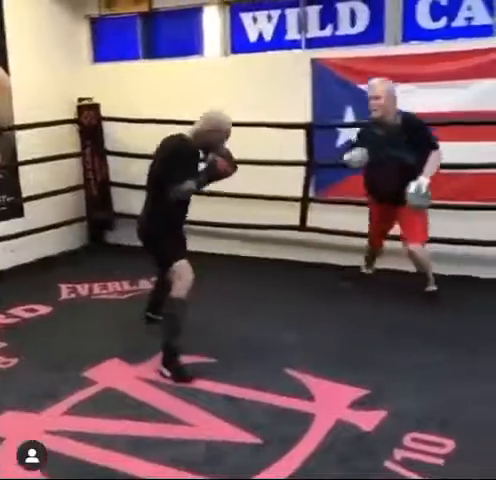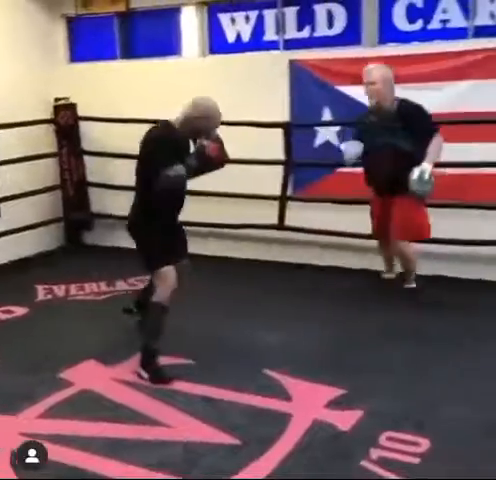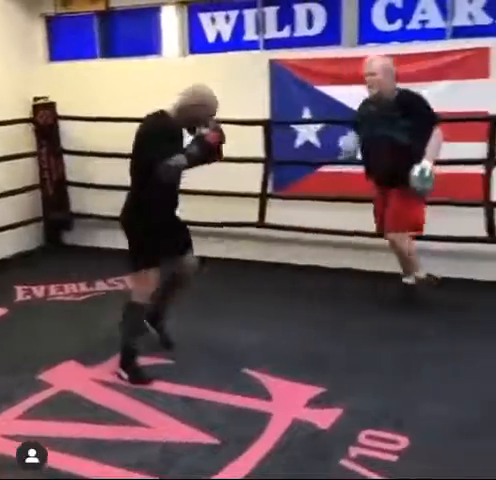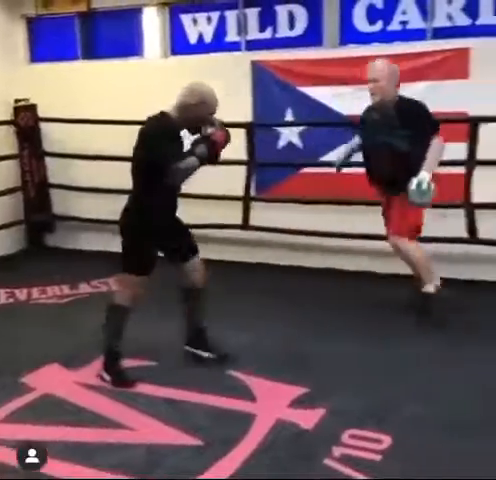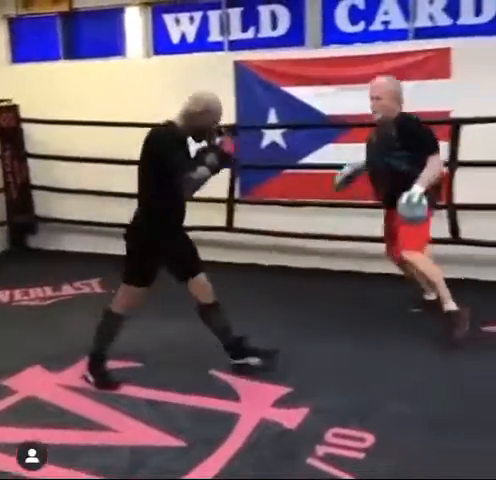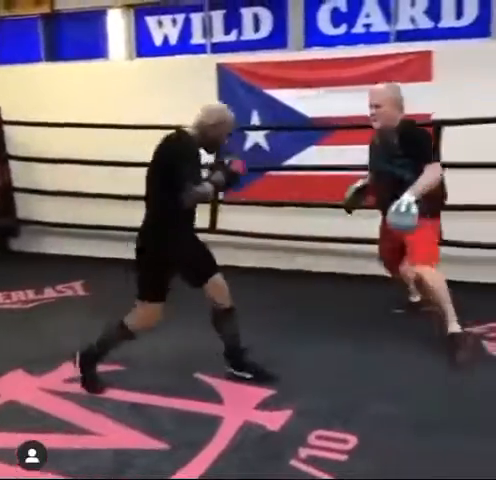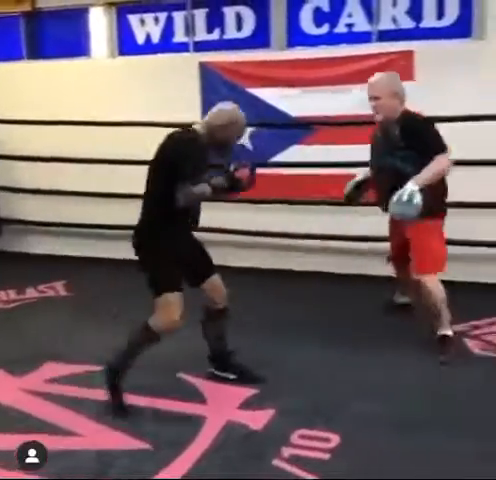
dt=0.1s
person 1, frame 1
left shoulder: (184, 146)
right shoulder: (177, 148)
left elbow: (184, 184)
right elbow: (175, 192)
left wrist: (213, 166)
right wrist: (207, 175)
left hip: (166, 223)
right hip: (158, 226)
left knee: (171, 270)
right knee: (184, 280)
left ankle: (154, 311)
right ankle: (170, 359)
person 1, frame 2
left shoulder: (180, 137)
right shoulder: (160, 136)
left elbow: (178, 173)
right elbow: (163, 180)
left wrist: (205, 159)
right wrist: (198, 160)
left hip: (167, 218)
right hip: (148, 221)
left knee: (169, 273)
right knee: (168, 284)
left ankle: (142, 309)
right ankle: (147, 361)
person 1, frame 3
left shoulder: (173, 128)
right shoulder: (155, 127)
left elbow: (174, 164)
right elbow: (164, 171)
left wrist: (202, 149)
right wrist: (198, 149)
left hip: (163, 213)
right hip: (141, 217)
left knee: (188, 266)
right knee: (147, 286)
left ankle: (154, 318)
right ankle: (127, 360)
person 1, frame 4
left shoulder: (171, 128)
right shoulder: (158, 128)
right elbow: (176, 175)
left wrist: (202, 148)
right wrist: (206, 148)
left hip: (165, 217)
right hip: (141, 220)
left knee: (196, 273)
right knee: (130, 291)
left ankle: (196, 340)
right ankle: (110, 361)
person 1, frame 5
left shoulder: (176, 137)
right shoulder: (165, 137)
right elbow: (187, 185)
left wrist: (207, 158)
right wrist: (215, 159)
left hip: (171, 230)
right hip: (148, 232)
left knee: (204, 292)
right knee: (128, 301)
left ankle: (237, 351)
right ankle: (95, 362)
person 1, frame 6
left shoulder: (186, 146)
right shoulder: (178, 146)
right elbow: (189, 196)
left wrist: (217, 176)
right wrist: (223, 178)
left hip: (181, 236)
right hip: (158, 241)
left knee: (222, 296)
right knee: (147, 318)
left ankle: (238, 362)
right ankle: (90, 358)
person 1, frame 7
left shoulder: (196, 145)
right shoulder: (184, 144)
right elbow: (184, 197)
left wrist: (219, 181)
right wrist: (224, 183)
left hip: (179, 235)
right hip: (156, 239)
left knee: (218, 296)
right knee: (170, 317)
left ankle: (221, 362)
right ankle: (116, 372)
person 2, frame 1
left shoulder: (411, 124)
right shoulder: (368, 130)
left elbow: (434, 153)
right elbow: (354, 155)
left wrist: (425, 177)
right wrist: (353, 157)
left hip: (408, 198)
right hip: (380, 198)
left knee: (413, 246)
right knee: (374, 242)
left ankle: (431, 285)
right ankle: (368, 268)
person 2, frame 2
left shoulder: (410, 111)
right shoulder: (366, 117)
left elbow: (436, 138)
right elbow: (360, 145)
left wrist: (427, 163)
right wrist: (353, 151)
left hip: (407, 188)
right hip: (381, 188)
left knee: (400, 240)
right knee: (383, 237)
left ankle: (410, 282)
right ankle: (389, 272)
person 2, frame 3
left shoulder: (410, 101)
right shoulder: (366, 107)
left elbow: (436, 131)
right elbow: (358, 134)
left wrist: (427, 160)
left hip: (406, 182)
right hip: (382, 181)
left knee: (395, 234)
right knee: (388, 232)
left ankle: (412, 277)
right ankle: (418, 275)
person 2, frame 4
left shoulder: (411, 108)
right shoulder: (370, 112)
left elbow: (436, 141)
right elbow: (364, 139)
left wrist: (426, 172)
right wrist: (349, 148)
left hip: (406, 186)
right hip: (386, 186)
left knee: (400, 240)
right knee: (397, 239)
left ankle: (430, 288)
right ankle: (427, 285)
person 2, frame 5
left shoulder: (412, 126)
right shoulder: (377, 130)
left elbow: (436, 161)
left wrist: (419, 187)
right wrist: (355, 170)
left hip: (413, 203)
right hip: (392, 203)
left knee: (412, 255)
right knee: (396, 254)
left ankle: (452, 310)
right ankle: (429, 296)
person 2, frame 6
left shoulder: (414, 134)
right shoulder: (378, 138)
left elbow: (434, 170)
left wrist: (410, 195)
right wrist: (362, 185)
left hip: (420, 213)
right hip: (393, 212)
left knee: (424, 269)
right knee: (391, 259)
left ankle: (455, 330)
right ankle: (414, 295)
person 2, frame 7
left shoulder: (416, 125)
right shoulder: (381, 132)
left elbow: (443, 161)
left wrist: (415, 185)
right wrist: (365, 179)
left hip: (423, 210)
right hip: (397, 210)
left knee: (423, 271)
right knee: (400, 262)
left ankle: (445, 331)
right ankle: (406, 297)
